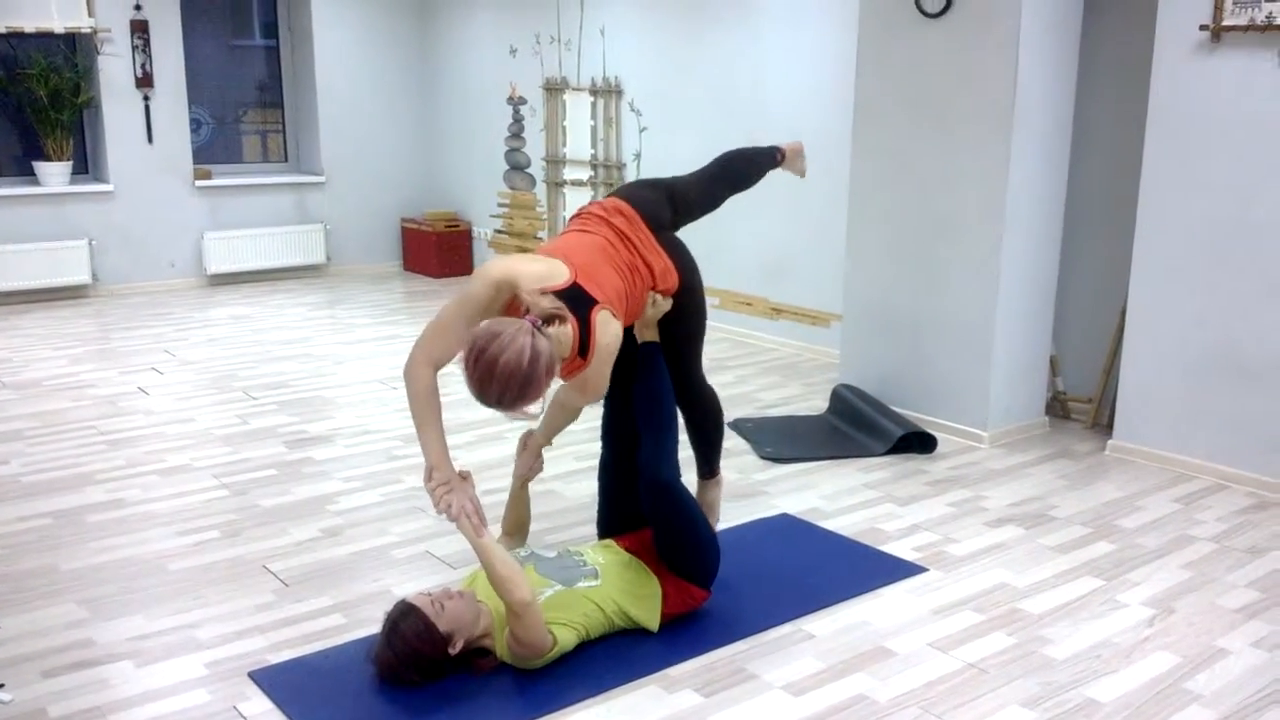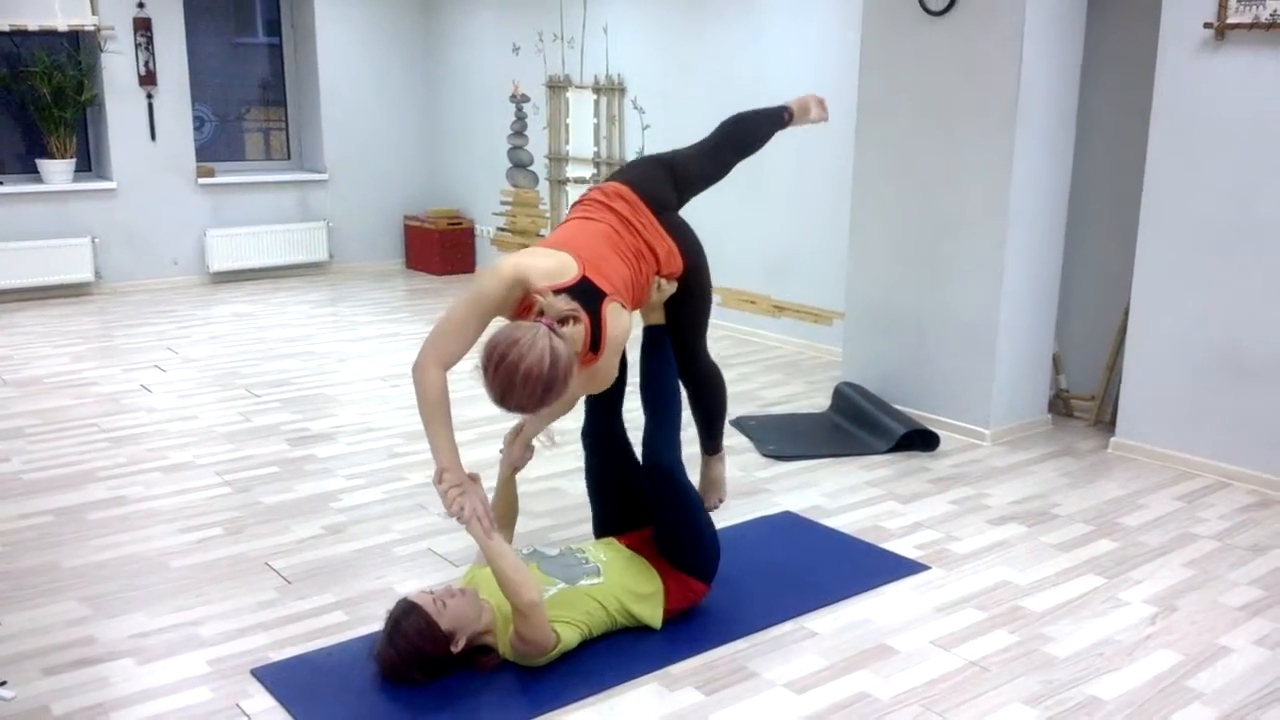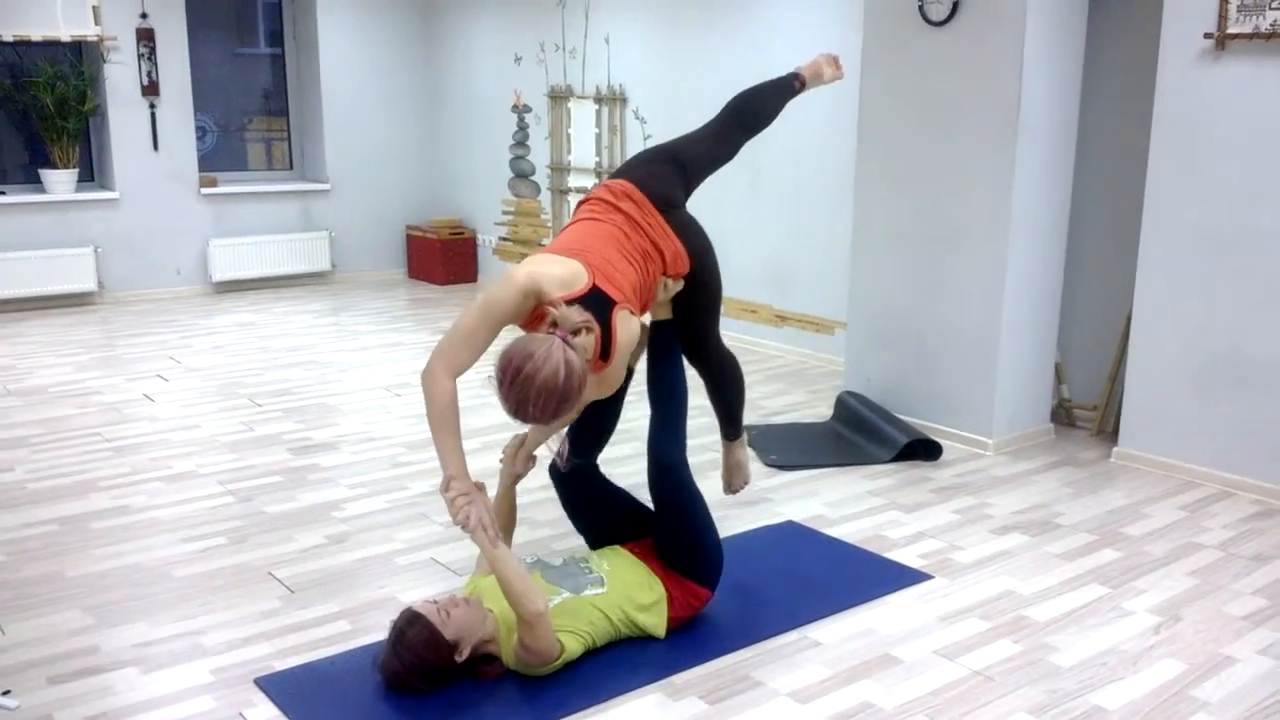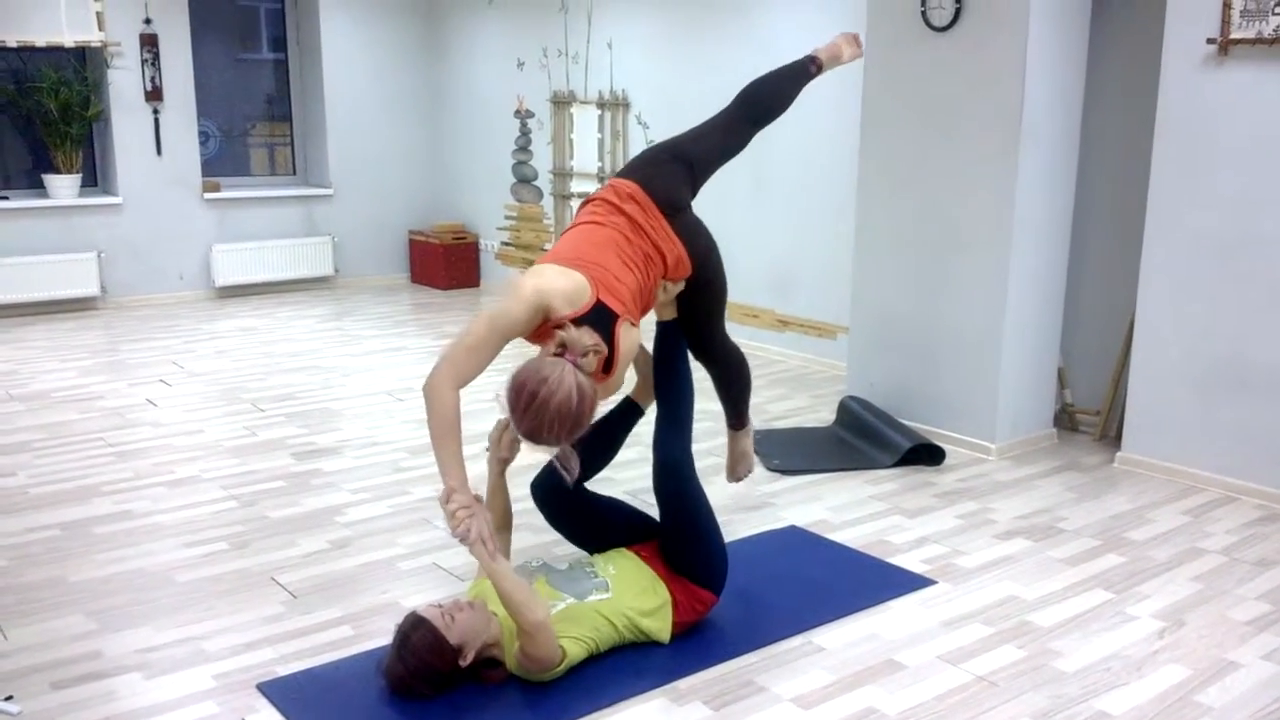
dt=0.2s
person 1, frame 1
left shoulder: (600, 347)
right shoulder: (502, 279)
left elbow: (572, 404)
right elbow: (419, 365)
left wrist: (534, 446)
right wrist: (442, 473)
left hip: (663, 270)
right hip: (617, 216)
left knee: (685, 382)
right knee: (709, 182)
left ankle: (709, 478)
right ankle: (779, 154)
person 1, frame 2
left shoulder: (610, 337)
right shoulder: (516, 275)
left elbow: (577, 387)
right elbow: (428, 365)
left wrist: (531, 428)
right wrist: (452, 473)
left hip: (668, 251)
right hip: (622, 196)
left knee: (690, 361)
right knee: (713, 150)
left ankle: (713, 456)
right ankle: (788, 112)
person 1, frame 3
left shoulder: (617, 341)
right shoulder: (529, 283)
right elbow: (438, 373)
right wrist: (458, 482)
left hip: (677, 249)
right hip: (630, 195)
left knee: (703, 349)
right knee: (724, 130)
left ankle: (733, 439)
right ankle: (803, 76)
person 1, frame 4
left shoulder: (614, 351)
right shoulder: (543, 299)
right elbow: (441, 383)
right wrist: (457, 493)
left hip: (680, 250)
right hip: (636, 196)
left knee: (709, 344)
right knee: (736, 121)
left ankle: (739, 428)
right ankle: (819, 60)
person 2, frame 1
left shoulder: (479, 591)
right shoulder: (519, 647)
left elbow: (511, 538)
right elbow: (521, 599)
left wrist: (521, 478)
right wrist: (470, 526)
left hip: (624, 552)
right hip: (676, 582)
right knee: (656, 473)
right ankle: (646, 335)
person 2, frame 2
left shoulder: (478, 587)
right shoulder: (523, 644)
left elbow: (501, 534)
right elbow: (528, 600)
left wrist: (507, 469)
right wrist: (477, 525)
left hip: (626, 550)
right hip: (677, 576)
right knee: (660, 461)
right ankle: (653, 318)
person 2, frame 3
left shoulder: (482, 595)
right shoulder: (528, 654)
left elbow: (502, 536)
right elbow: (534, 611)
left wrist: (508, 477)
right wrist: (484, 539)
left hip: (632, 556)
right hip: (680, 582)
left knee: (570, 466)
right knee: (665, 458)
right ankle: (662, 316)
person 2, frame 4
left shoulder: (486, 601)
right shoulder: (529, 659)
left elbow: (499, 530)
right elbow: (534, 620)
left wrist: (497, 465)
right wrist: (482, 552)
left hip: (638, 558)
right hip: (685, 587)
left knee: (550, 486)
right knee: (671, 459)
left ankle: (646, 390)
right ankle: (668, 316)
